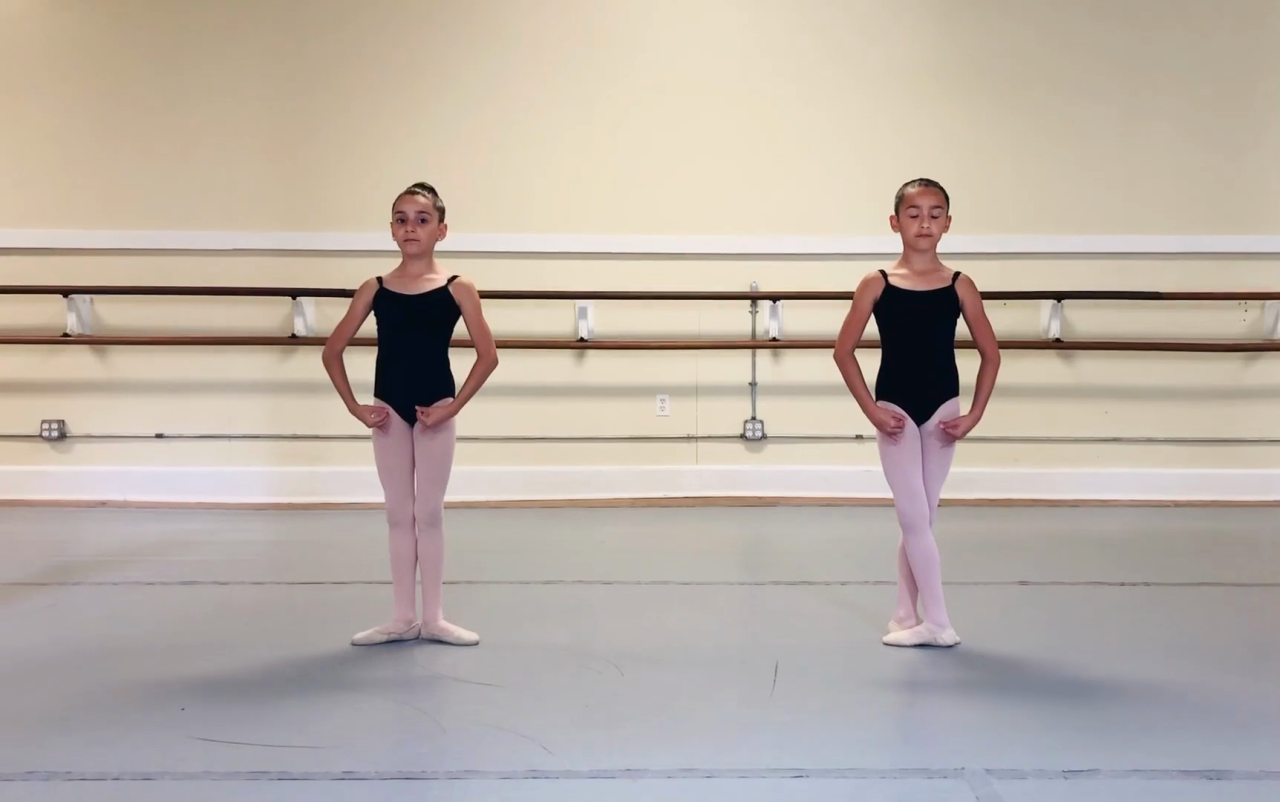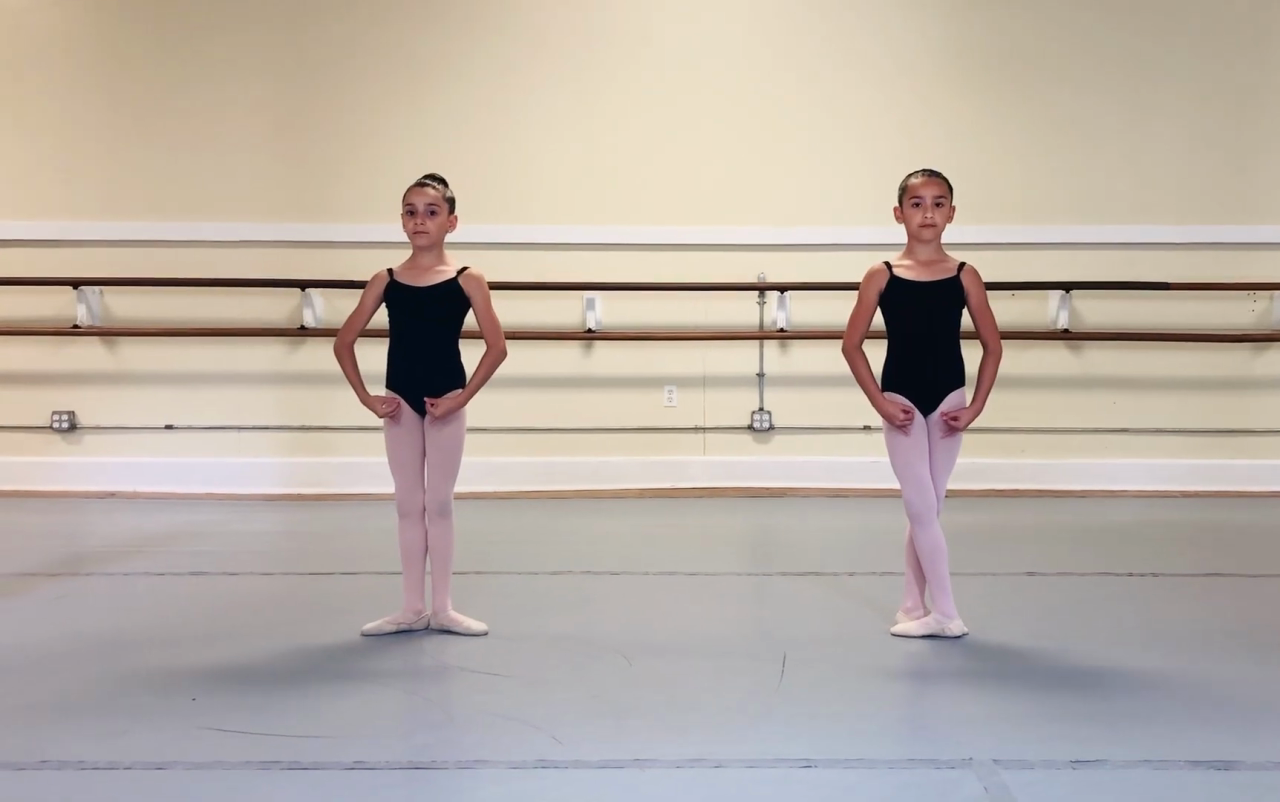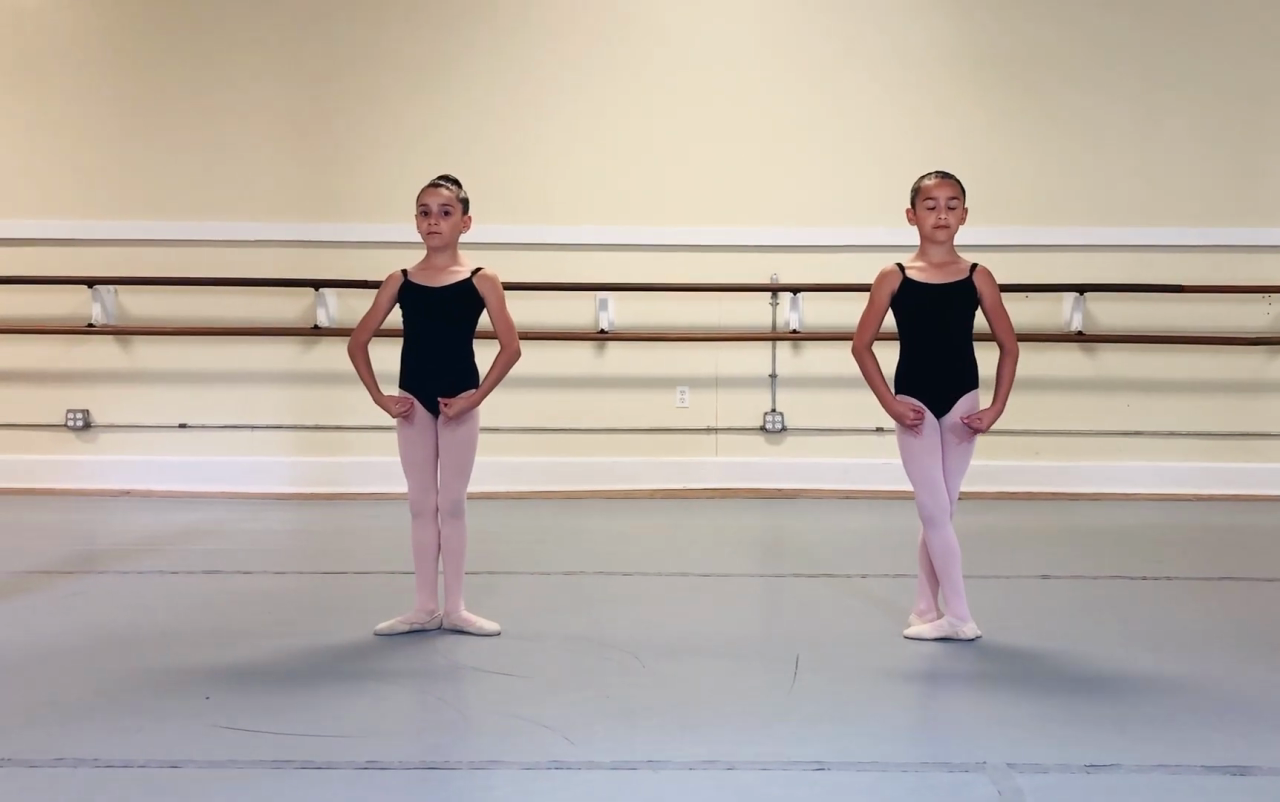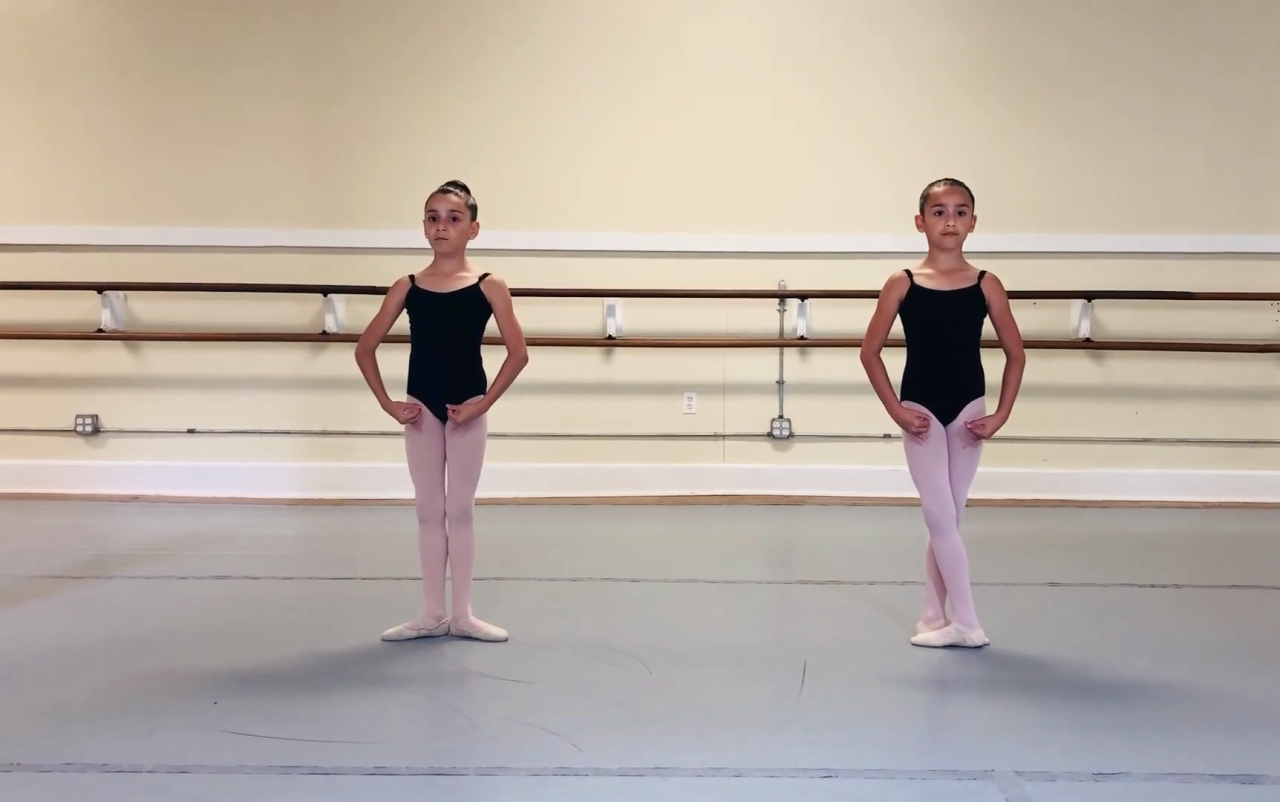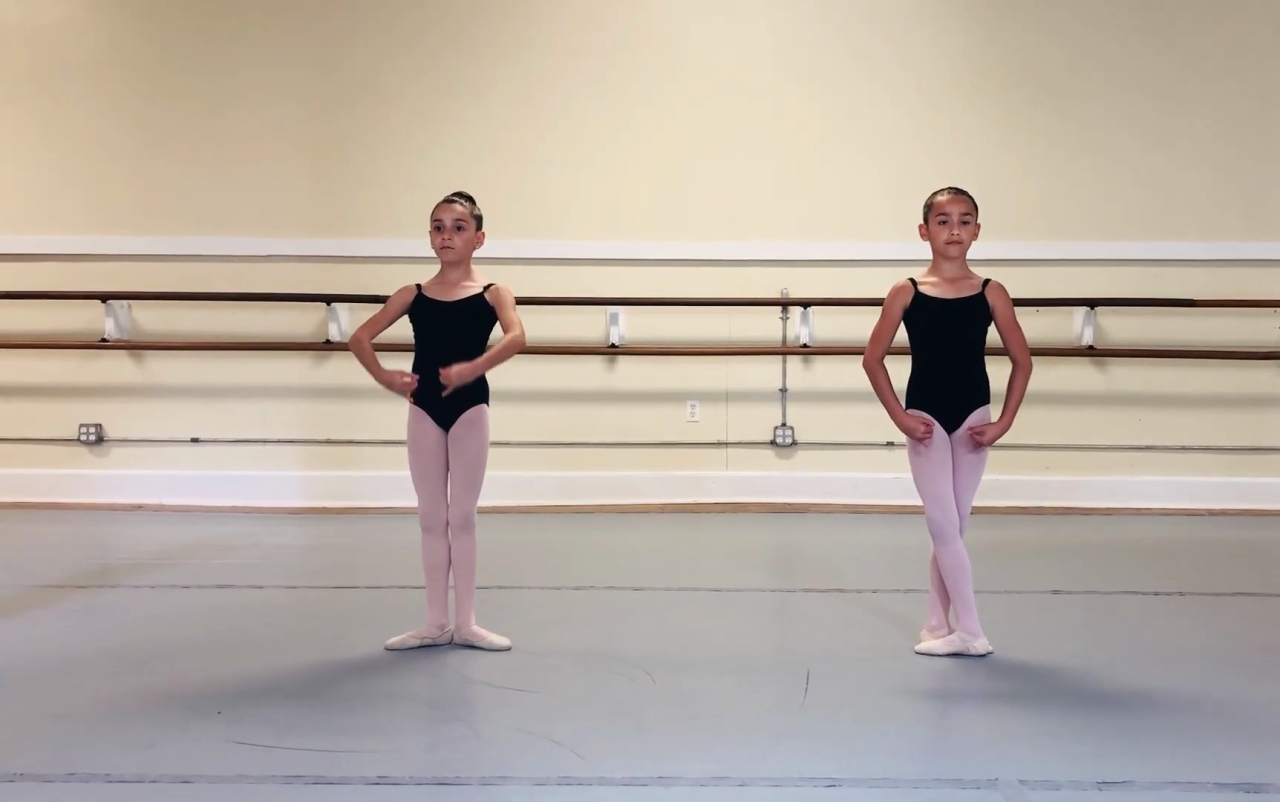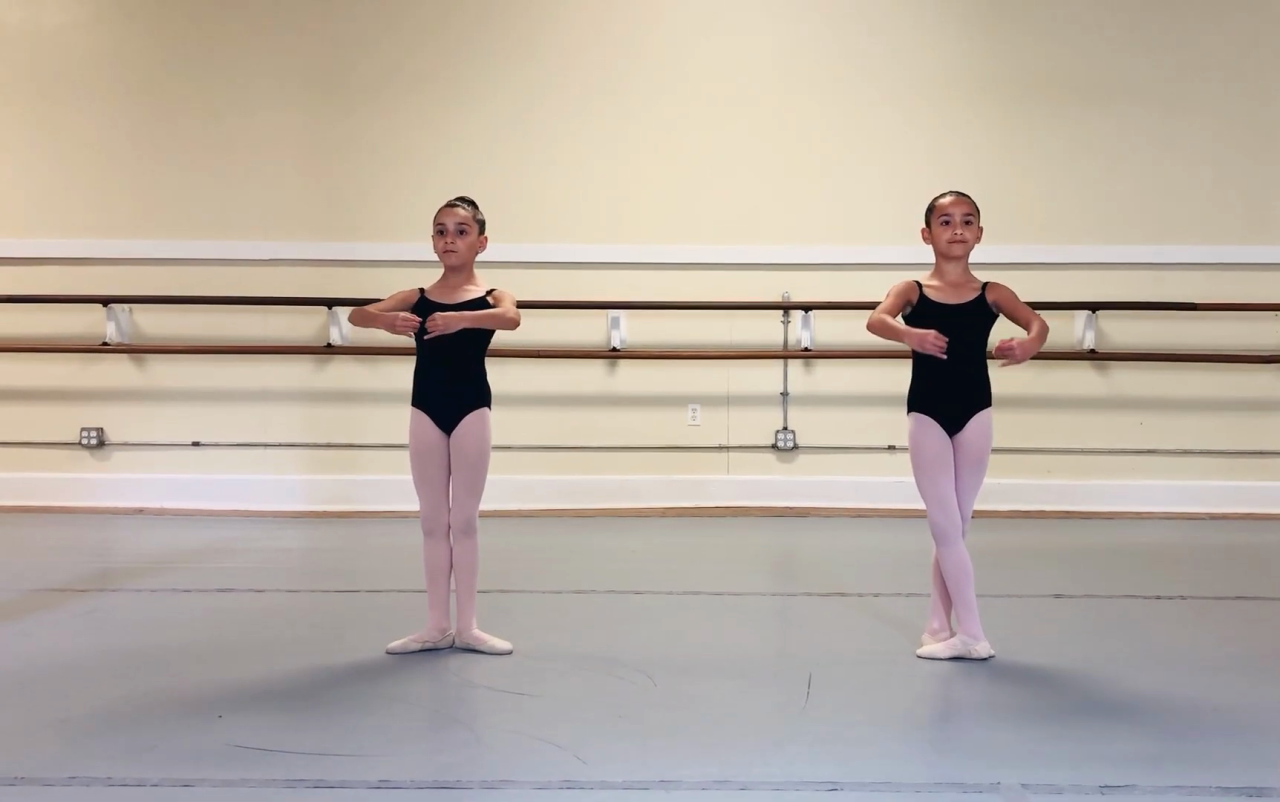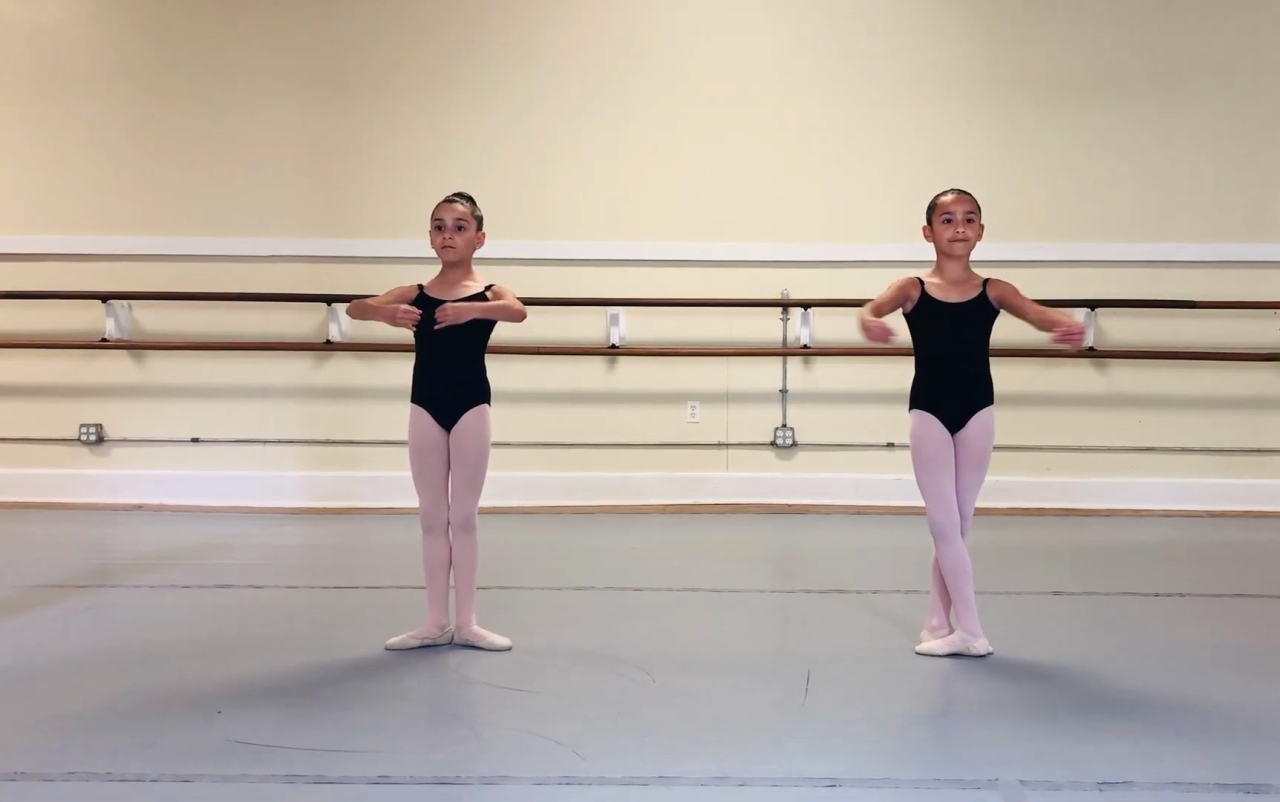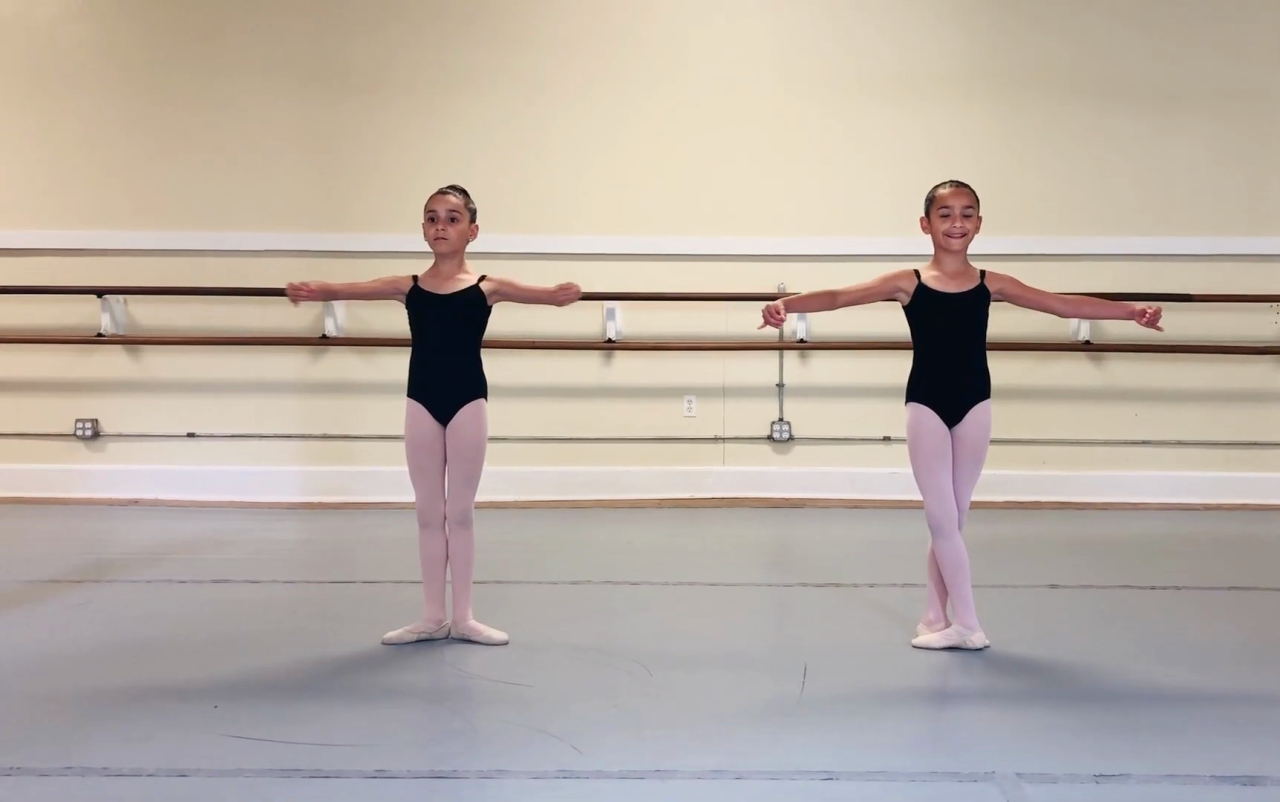
dt=0.5s
person 1, frame 1
left shoulder: (960, 285)
right shoulder: (877, 284)
left elbow: (990, 354)
right elbow: (844, 350)
left wrist: (975, 414)
right wrist: (870, 410)
left hip: (941, 409)
right hip: (896, 409)
left knee: (920, 520)
right knee: (914, 518)
left ankle: (905, 617)
right ankle: (936, 622)
person 1, frame 2
left shoulder: (965, 275)
right shoulder: (881, 276)
left elbow: (991, 345)
right elbow: (852, 344)
left wrist: (976, 406)
right wrist: (879, 402)
left hip: (948, 400)
right hip: (902, 400)
left knee: (928, 510)
right knee: (921, 509)
left ankle: (914, 608)
right ankle: (945, 613)
person 1, frame 3
left shoulder: (977, 277)
right shoulder: (894, 277)
left elbow: (1008, 345)
right elbow: (861, 344)
left wrist: (997, 407)
right wrist: (889, 403)
left hip: (962, 401)
right hip: (914, 403)
left knee: (941, 512)
right knee: (934, 512)
left ankle: (926, 610)
right ankle: (958, 616)
person 1, frame 4
left shoulder: (986, 284)
right shoulder: (902, 284)
left elbow: (1015, 353)
right elbow: (870, 351)
left wrist: (1002, 413)
right wrist: (895, 410)
left hip: (967, 408)
right hip: (921, 409)
left knee: (948, 519)
right knee: (940, 518)
left ankle: (934, 617)
right ankle: (965, 622)
person 1, frame 5
left shoulder: (990, 293)
right shoulder: (906, 292)
left elbow: (1021, 359)
right elbow: (874, 356)
left wrist: (1005, 419)
right wrist: (899, 416)
left hip: (973, 415)
right hip: (926, 416)
left knee: (953, 526)
right knee: (942, 525)
left ankle: (937, 625)
right ankle: (970, 631)
person 1, frame 6
left shoulder: (992, 294)
right shoulder: (911, 291)
left elbow: (1038, 323)
right elbow: (876, 320)
left wrist: (1029, 344)
right wrist: (910, 335)
left hip: (975, 415)
right hip: (927, 414)
left knee: (955, 528)
right knee: (946, 526)
left ankle: (939, 628)
right ankle: (971, 634)
person 1, frame 7
left shoulder: (993, 291)
right shoulder: (913, 288)
left elbow: (1044, 316)
right elbow: (874, 308)
left wrist: (1071, 328)
right wrist: (871, 321)
left hip: (977, 411)
right hip: (928, 411)
left knee: (956, 525)
right knee: (944, 524)
left ankle: (938, 624)
right ankle: (969, 630)
person 1, frame 8
left shoulder: (991, 284)
right shoulder: (907, 282)
left elbow: (1064, 305)
right elbow: (838, 297)
left wrist: (1132, 311)
right wrist: (786, 304)
left hip: (974, 405)
right hip: (925, 404)
left knee: (952, 519)
right knee: (942, 519)
left ankle: (934, 618)
right ankle: (966, 623)
person 2, frame 1
left shoulder: (457, 288)
right shoulder: (375, 289)
left elbow: (488, 355)
right elbow: (332, 351)
left wrist: (454, 406)
right wrist: (355, 407)
left hip: (435, 411)
right hip: (389, 411)
left knee: (430, 514)
right knee: (399, 514)
left ankle: (432, 617)
right ankle: (403, 617)
person 2, frame 2
left shoulder: (468, 280)
right shoulder: (385, 281)
left elbow: (497, 347)
right elbow: (343, 342)
left wrist: (464, 396)
right wrist: (367, 398)
left hip: (445, 403)
right hip: (400, 403)
left knee: (440, 504)
right knee: (408, 505)
left ankle: (442, 607)
right ankle: (413, 607)
person 2, frame 3
left shoulder: (481, 281)
right shoulder: (399, 282)
left elbow: (510, 347)
right elbow: (357, 343)
left wrist: (477, 396)
right wrist: (380, 397)
left hip: (459, 401)
right hip: (413, 401)
left knee: (452, 504)
right knee: (421, 505)
left ankle: (454, 608)
right ankle: (425, 607)
person 2, frame 4
left shoulder: (489, 286)
right shoulder: (407, 287)
left elbow: (518, 352)
right elbow: (365, 348)
left wrist: (485, 402)
right wrist: (387, 403)
left hip: (467, 407)
right hip: (421, 407)
left knee: (460, 509)
right knee: (428, 510)
left ankle: (462, 613)
right ankle: (433, 612)
person 2, frame 5
left shoulder: (491, 294)
right shoulder: (413, 295)
left elbow: (516, 336)
right elbow: (360, 336)
left wrist: (475, 368)
right wrist: (382, 374)
left hip: (469, 409)
right hip: (423, 410)
left knee: (463, 517)
right knee: (431, 518)
left ankle: (465, 622)
right ankle: (436, 622)
person 2, frame 6
left shoulder: (492, 297)
right shoulder: (416, 298)
left elbow: (511, 318)
right elbow: (357, 314)
left wrist: (461, 319)
right wrist: (387, 319)
left hip: (471, 411)
right hip: (426, 412)
left knee: (465, 521)
right knee: (433, 522)
left ankle: (467, 626)
right ankle: (437, 625)
person 2, frame 7
left shoulder: (488, 295)
right shoulder: (413, 294)
left elbow: (519, 312)
right elbow: (355, 308)
left wrist: (473, 311)
right wrist: (383, 311)
left hip: (471, 407)
right hip: (425, 408)
left knee: (464, 518)
right knee: (432, 518)
left ankle: (466, 622)
right ankle: (436, 622)
person 2, frame 8
left shoulder: (487, 287)
right shoulder: (407, 286)
left elbow: (547, 294)
right elbow: (341, 288)
left wrist: (563, 293)
right wrist: (307, 289)
left hip: (468, 402)
right hip: (422, 403)
left knee: (461, 512)
right knee: (428, 512)
left ankle: (463, 616)
right ankle: (433, 616)
